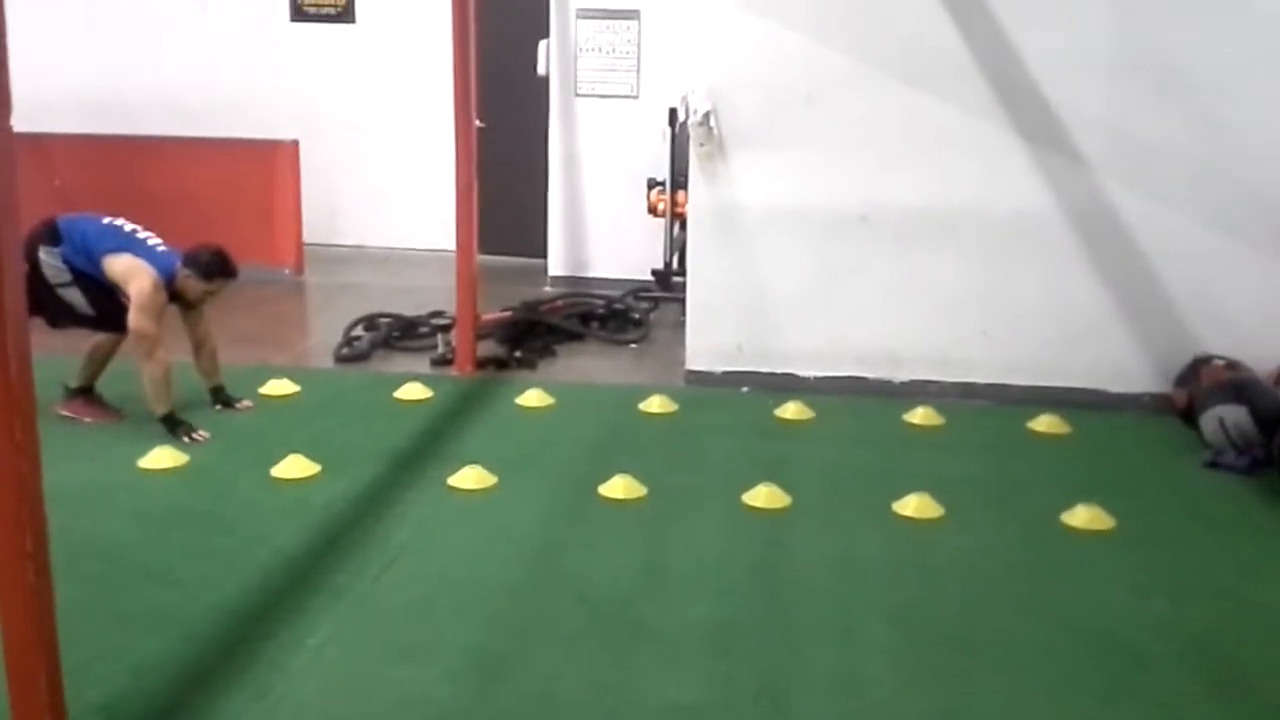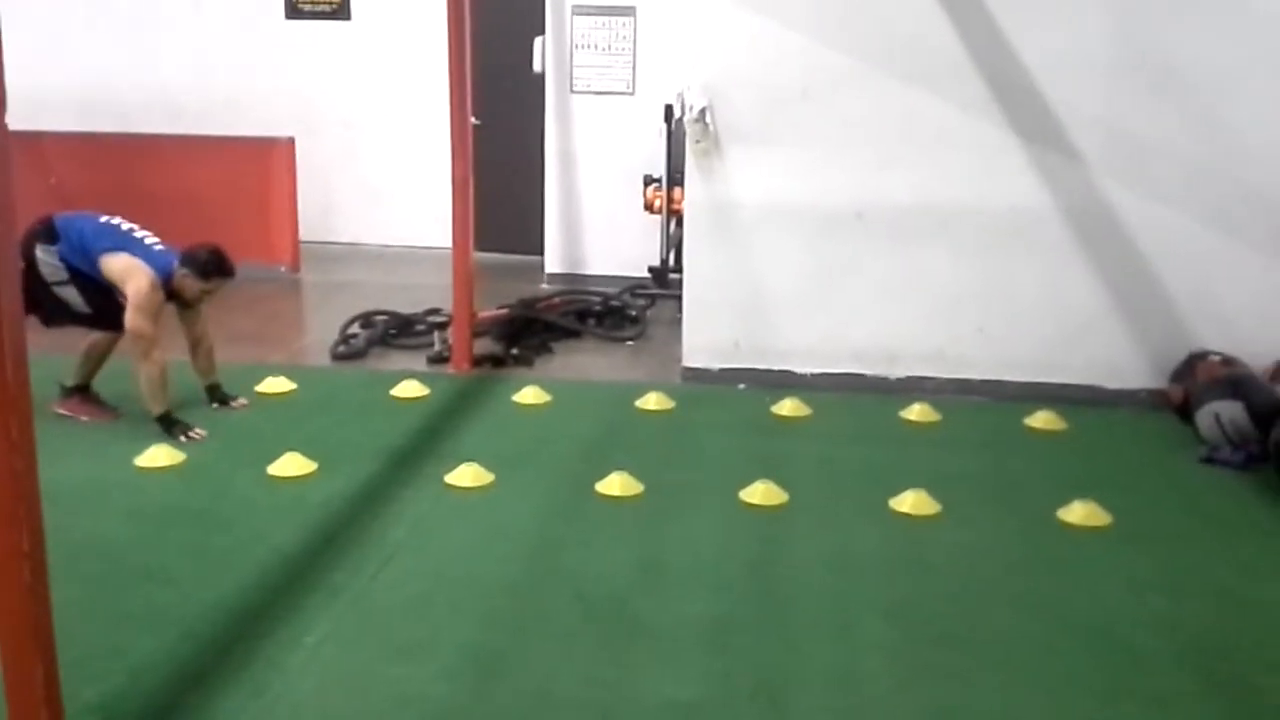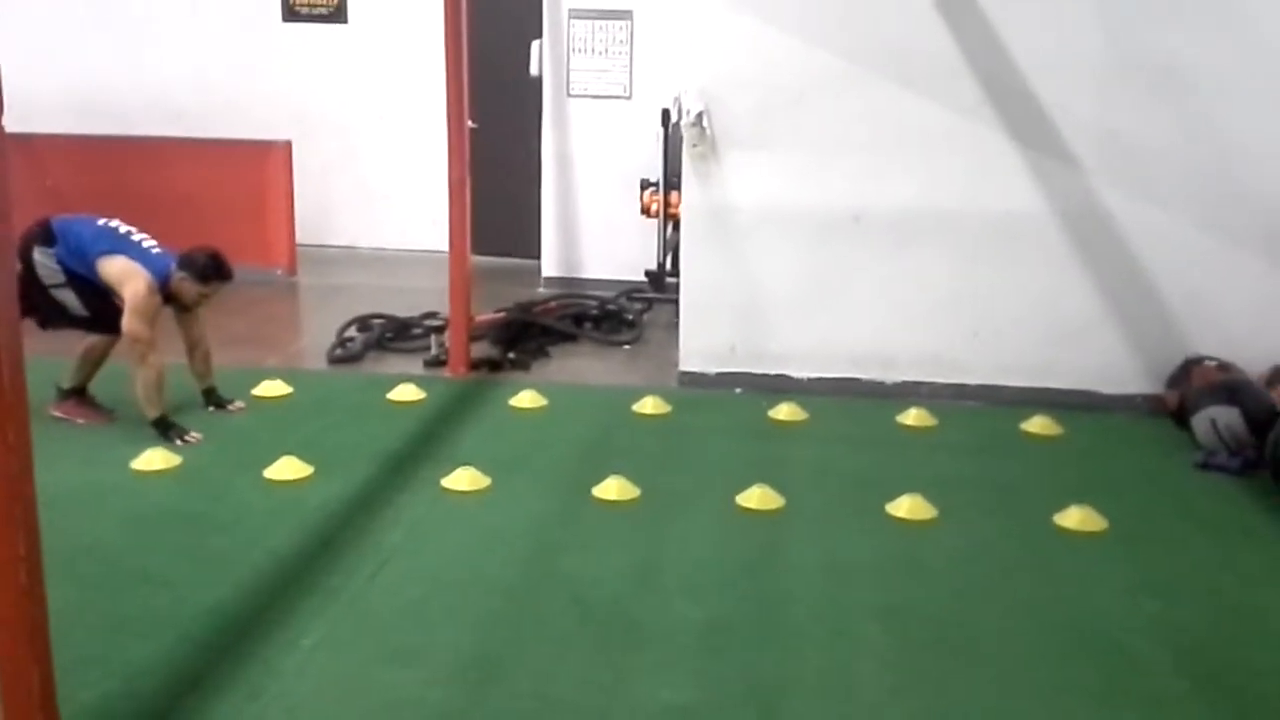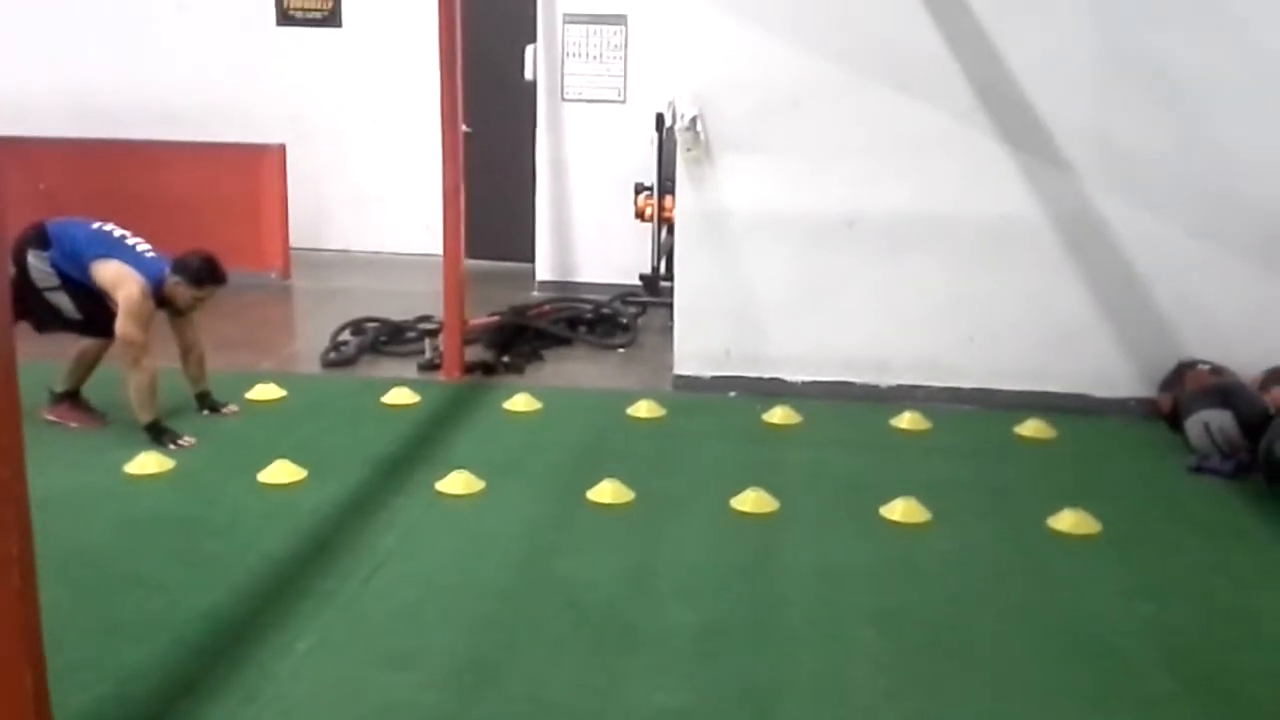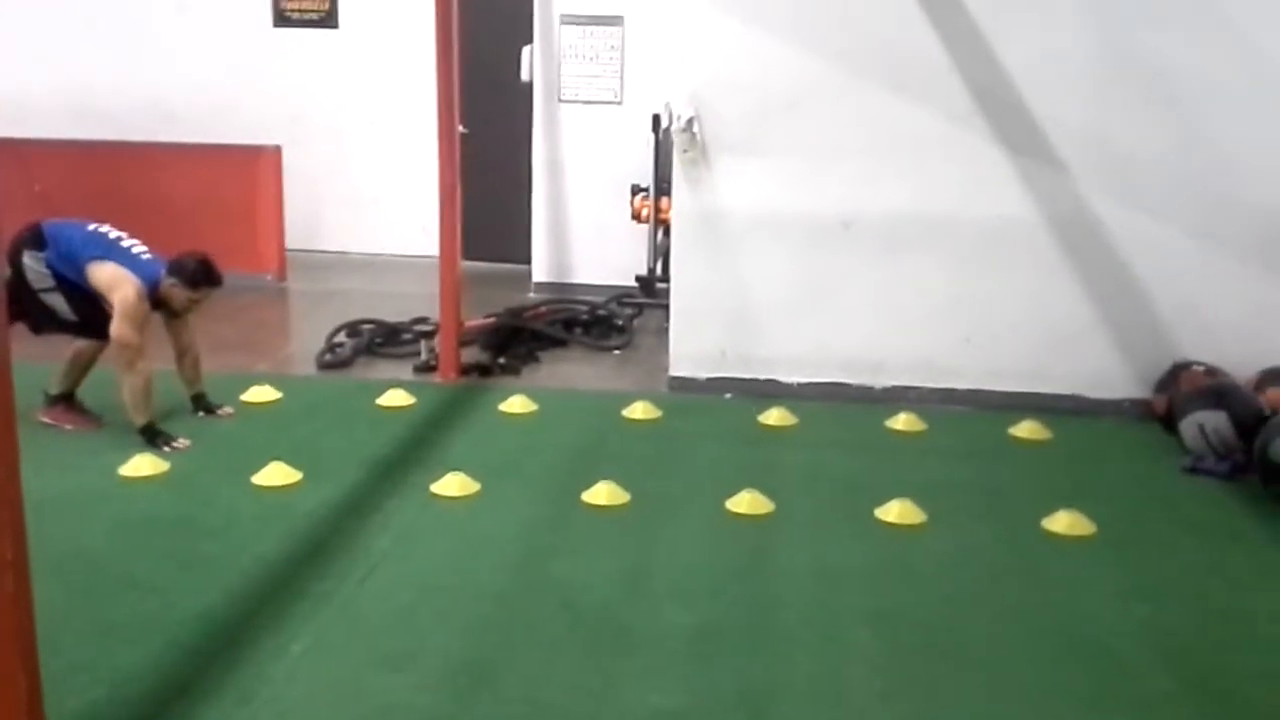
dt=0.1s
person 1, frame 1
left shoulder: (186, 277)
right shoulder: (149, 286)
left elbow: (202, 341)
right elbow: (151, 357)
left wrist: (218, 391)
right wrist: (170, 421)
left hip: (77, 241)
right hip: (51, 246)
right knee: (115, 325)
right ankle: (78, 396)
person 1, frame 2
left shoulder: (184, 274)
right shoulder: (146, 285)
left elbow: (199, 340)
right elbow: (148, 356)
left wrist: (214, 390)
right wrist: (166, 420)
left hip: (74, 240)
right hip: (47, 245)
right knee: (110, 323)
right ankle: (74, 395)
person 1, frame 3
left shoulder: (181, 277)
right shoulder: (144, 289)
left elbow: (196, 343)
right elbow: (145, 360)
left wrist: (210, 393)
right wrist: (162, 424)
left hip: (72, 242)
right hip: (45, 247)
right knee: (108, 327)
right ankle: (70, 398)
person 1, frame 4
left shoulder: (175, 282)
right shoulder: (137, 293)
left elbow: (191, 347)
right elbow: (137, 364)
left wrist: (204, 397)
right wrist: (154, 428)
left hip: (68, 247)
right hip: (39, 250)
right knee: (101, 330)
right ankle: (64, 401)
person 1, frame 5
left shoulder: (171, 284)
right shoulder: (133, 295)
left elbow: (186, 349)
right elbow: (132, 366)
left wrist: (199, 399)
right wrist: (148, 431)
left hip: (62, 249)
right hip: (35, 251)
right knee: (97, 332)
right ankle: (58, 403)
